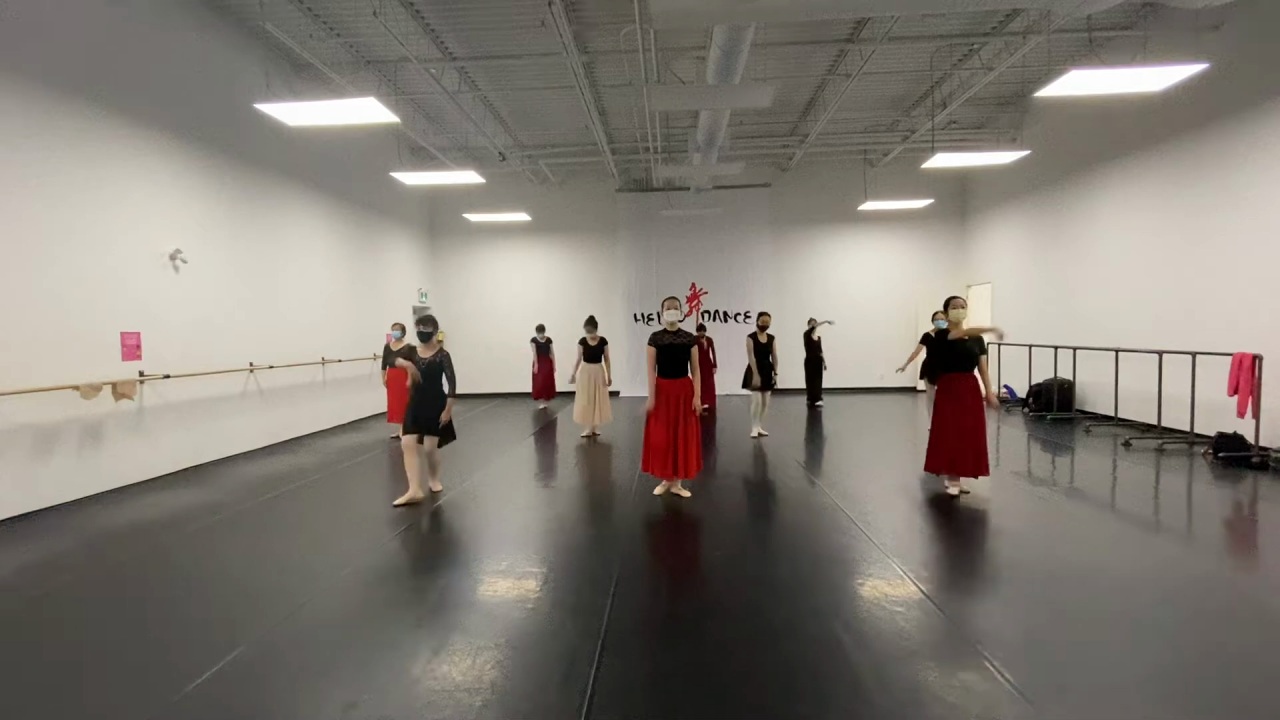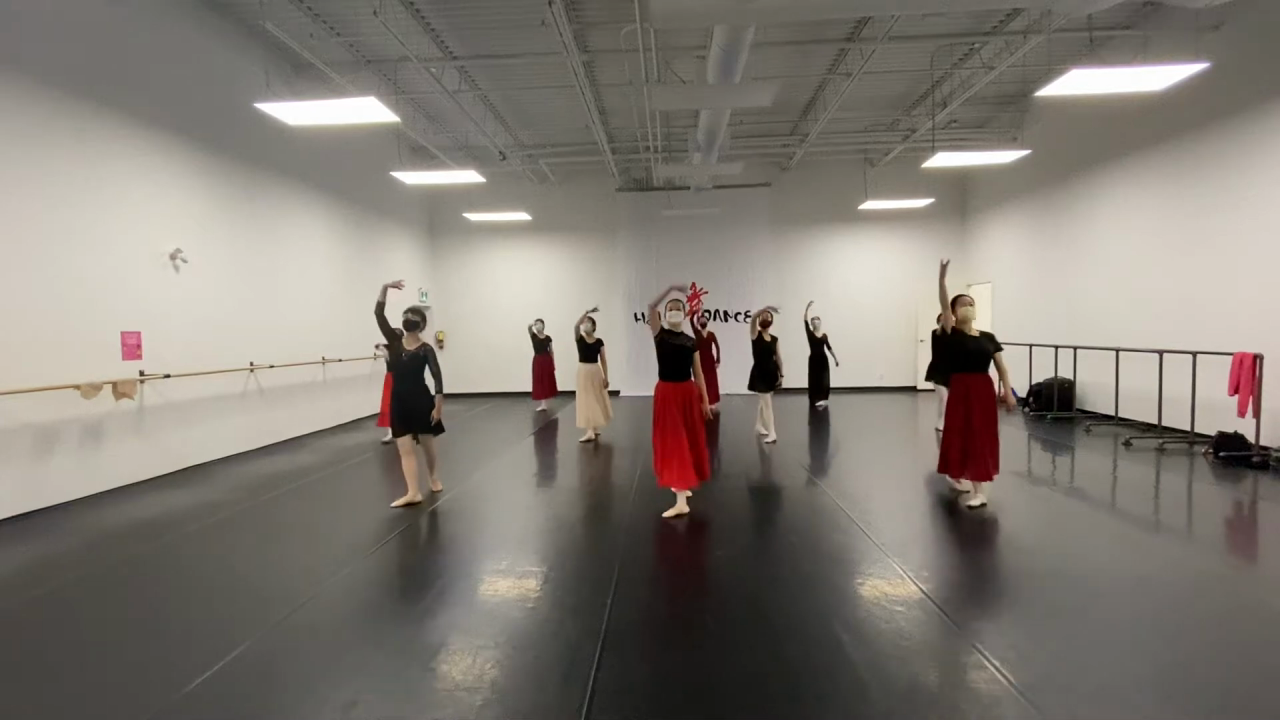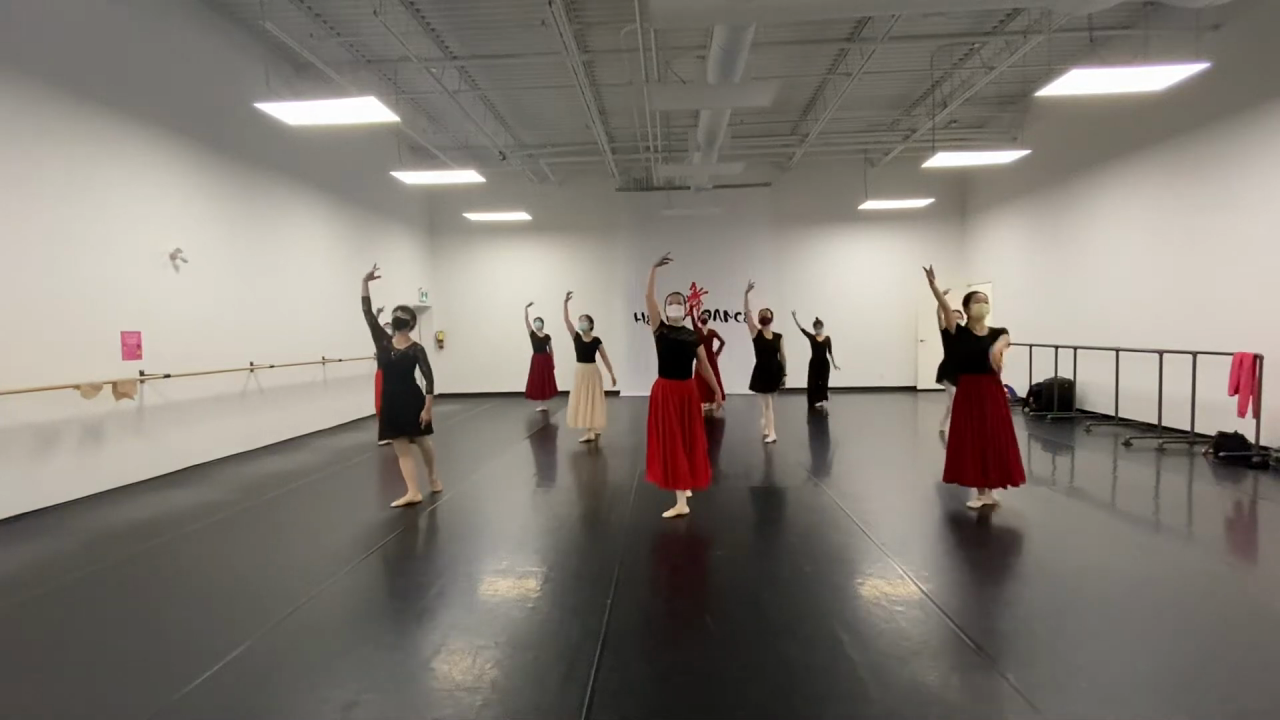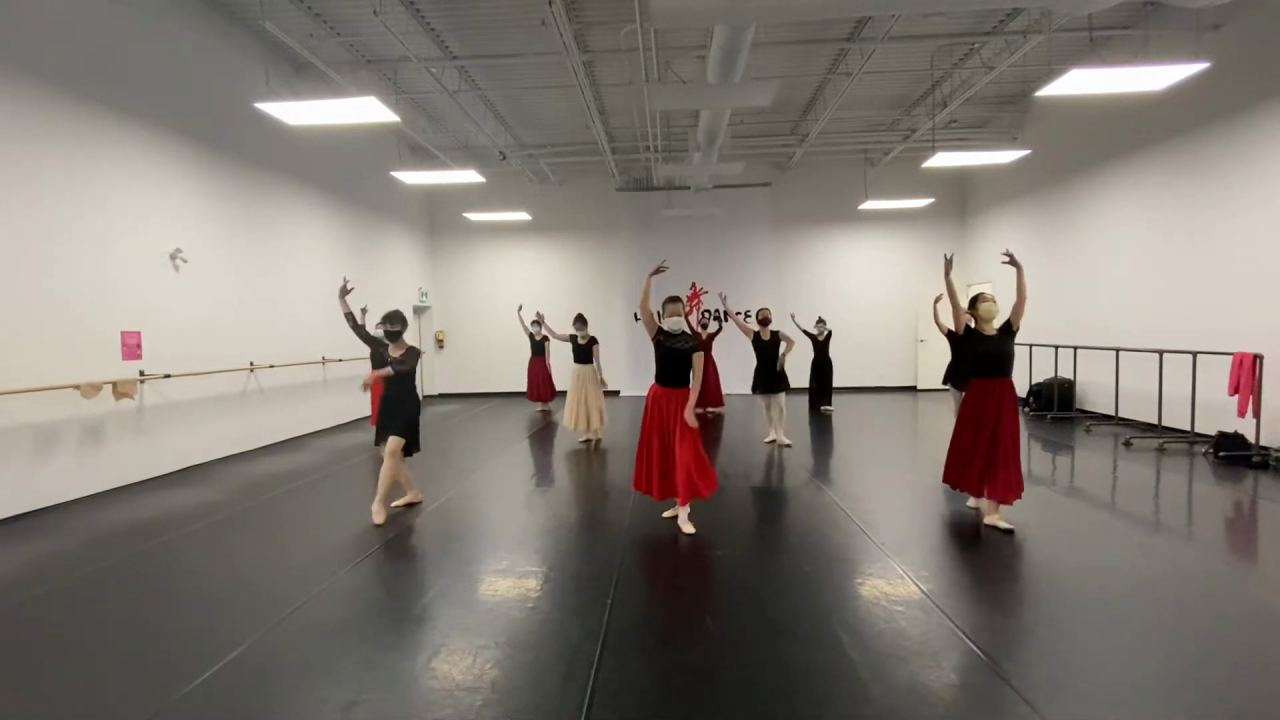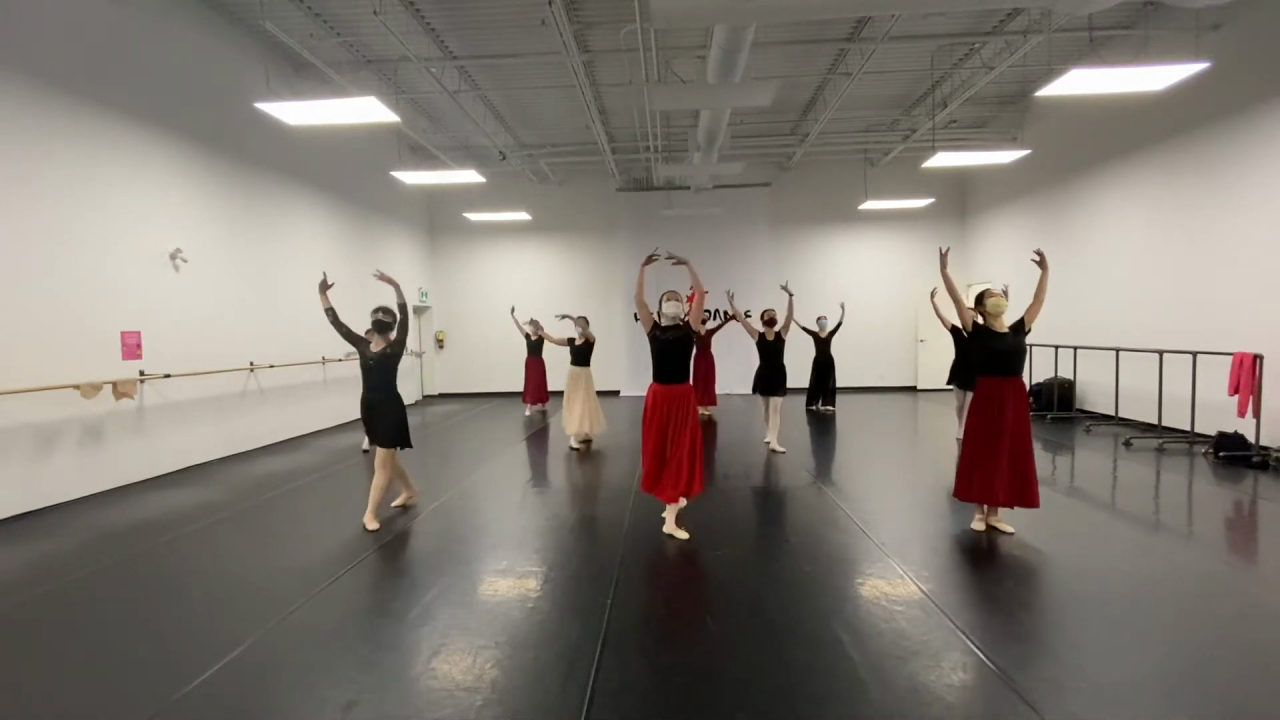
dt=0.5s
person 1, frame 1
left shoulder: (689, 338)
right shoulder: (655, 338)
left elbow: (695, 369)
right elbow: (651, 369)
left wrist: (697, 395)
right wrist: (651, 396)
left hip: (684, 390)
right hip: (662, 389)
left knee: (683, 438)
right knee: (660, 438)
left ankle: (677, 483)
right ankle: (665, 480)
person 1, frame 2
left shoulder: (690, 341)
right shoulder: (659, 333)
left elbow: (698, 372)
right elbow: (651, 309)
left wrist: (705, 400)
right wrist: (668, 291)
left hip: (688, 394)
right hip: (666, 393)
left knee: (688, 441)
right knee: (672, 443)
left ankle: (682, 484)
right ankle: (681, 501)
person 1, frame 3
left shoulder: (693, 336)
right shoulder: (659, 329)
left elbow: (704, 366)
right elbow: (649, 298)
left wrist: (717, 391)
right wrist: (654, 269)
left hip: (687, 391)
right hip: (664, 390)
left knee: (688, 441)
right knee: (669, 443)
left ankle: (685, 485)
right ankle: (681, 500)
person 1, frame 4
left shoulder: (694, 343)
right shoulder: (657, 335)
left elbow: (698, 378)
right elbow: (643, 307)
left wrist: (690, 408)
right wrist: (649, 277)
left hip: (682, 399)
right hip: (658, 398)
left knee: (686, 454)
right knee: (661, 453)
left ankle: (683, 512)
right ankle: (680, 503)
person 1, frame 5
left shoulder: (690, 329)
right shoulder: (653, 329)
left elbow: (700, 295)
right elbow: (638, 299)
left wrist: (688, 266)
right wrist: (643, 267)
left hip: (683, 395)
right hip: (658, 395)
left knee: (680, 453)
right knee: (659, 451)
left ankle: (670, 520)
right ankle: (675, 499)
person 2, frame 1
left shoulder: (977, 339)
right shoulder: (943, 336)
left elbow: (983, 367)
right elbow: (962, 332)
left wrist: (989, 391)
right wrist: (989, 329)
left hip: (971, 388)
right hip: (949, 388)
left knee: (969, 437)
right knee: (951, 435)
left ankle: (955, 477)
right ankle: (952, 480)
person 2, frame 2
left shoulder: (988, 338)
right shoulder: (952, 335)
left elbow: (1001, 365)
right elbow: (944, 306)
left wrist: (1007, 391)
right wrist: (942, 278)
left hip: (985, 390)
right hip: (961, 390)
left knee: (982, 438)
right knee: (963, 436)
left ankle: (959, 478)
right ankle: (978, 491)
person 2, frame 3
left shoulder: (998, 333)
right shoulder: (959, 333)
left elbow: (1004, 340)
right elbow: (945, 308)
left wrist: (998, 348)
right wrist: (932, 284)
left hip: (993, 391)
right hip: (968, 392)
left knee: (997, 443)
right knee: (971, 442)
left ankle: (990, 488)
right ankle: (980, 491)
person 2, frame 4
left shoulder: (1007, 333)
right shoulder: (968, 336)
left elbow: (1021, 300)
right elbow: (955, 305)
left wrist: (1018, 269)
right wrist: (947, 276)
left hip: (1005, 397)
right hip: (977, 396)
left knee: (1002, 452)
right knee: (973, 449)
left ankle: (992, 513)
right ankle: (977, 493)
person 2, frame 5
left shoulder: (1018, 330)
right shoulder: (976, 333)
left elbow: (1038, 301)
right elbow: (958, 301)
left wrist: (1045, 271)
right wrist: (944, 270)
left hip: (1015, 398)
right hip: (987, 398)
left knee: (1010, 457)
right knee: (982, 456)
left ankle: (994, 514)
right ankle: (980, 513)
person 3, frame 1
left shoulder: (442, 355)
left elbow: (451, 383)
right elbow: (395, 360)
left wrist: (448, 410)
right wrist: (406, 364)
left hip: (436, 404)
right hip: (416, 404)
left knee: (430, 448)
right knee: (407, 446)
left ankle: (434, 479)
right ankle: (414, 490)
person 3, frame 2
left shoulder: (426, 349)
right shoulder: (394, 341)
left elbow: (437, 378)
right elbow: (379, 314)
left wrist: (438, 406)
right wrist: (385, 288)
left hip: (421, 400)
right hip: (399, 401)
left knee: (427, 443)
right knee: (405, 448)
left ankle: (433, 477)
right ankle: (413, 492)
person 3, frame 3
left shoulder: (416, 349)
right shoulder: (383, 341)
left elbow: (429, 378)
right elbow: (368, 313)
left wrist: (427, 407)
right wrist: (365, 283)
left hip: (411, 400)
right hip: (390, 401)
left knee: (423, 444)
right knee: (402, 450)
left ankle: (433, 477)
right ankle: (414, 492)
person 3, frame 4
left shoulder: (412, 352)
right shoulder: (380, 347)
left elbow: (405, 368)
right elbow: (356, 327)
left wrist: (377, 374)
right wrist: (342, 299)
left hip: (407, 407)
right hip: (387, 406)
left knee: (391, 451)
right knee: (390, 455)
left ankle: (379, 502)
right ankle: (413, 493)
person 3, frame 5
left shoulder: (395, 348)
right shoulder: (363, 346)
left elbow: (404, 317)
right elbow: (336, 323)
left wrist: (396, 287)
right wrist: (323, 295)
left hip: (389, 406)
right hip: (369, 405)
left knee: (382, 463)
right knee: (387, 457)
left ankle: (370, 514)
right ankle: (409, 490)
